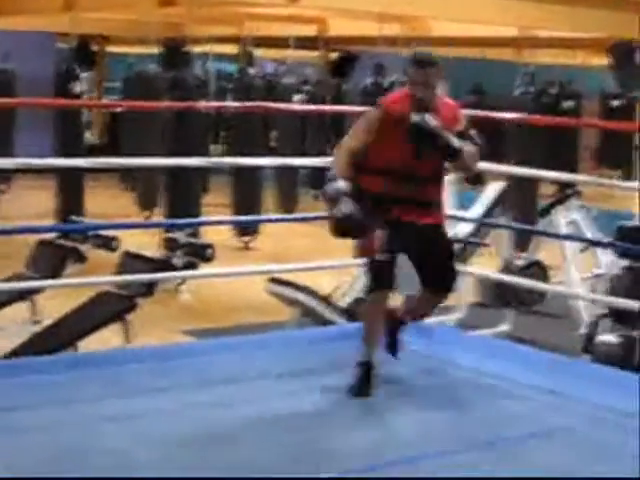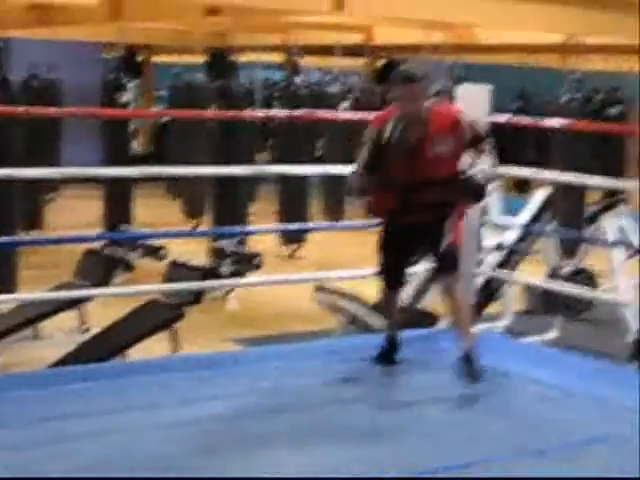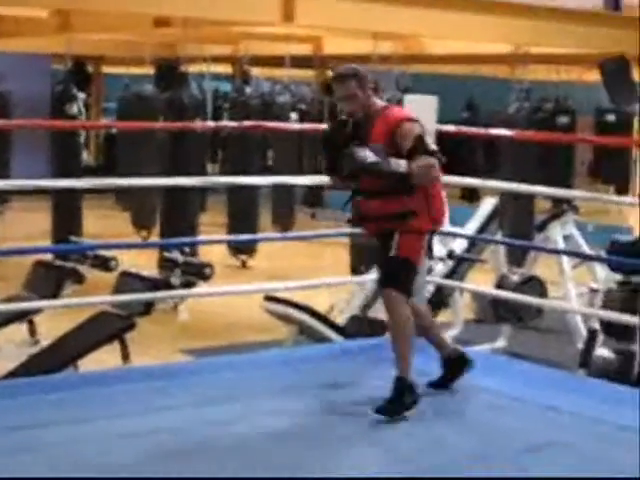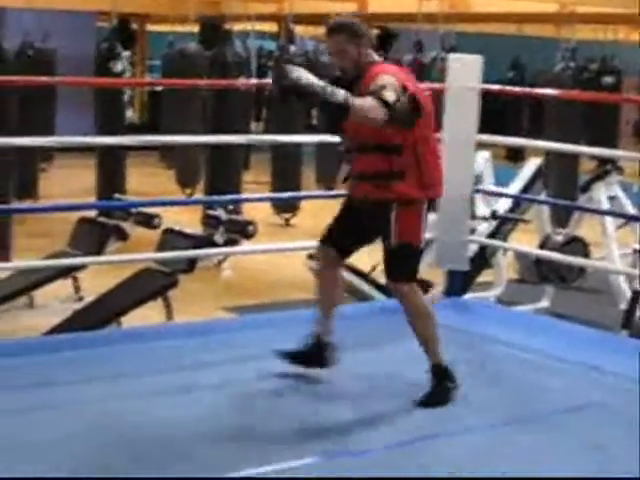
dt=0.5s
person 1, frame 1
left shoulder: (452, 113)
right shoulder: (386, 109)
left elbow: (472, 167)
right elbow: (346, 152)
left wrist: (443, 139)
right wrist: (340, 196)
left hip: (425, 212)
right hip: (381, 210)
left knee: (441, 286)
right knee: (381, 285)
left ankle: (396, 321)
right ankle: (366, 365)
person 1, frame 2
left shoulder: (451, 120)
right shoulder: (381, 125)
right elbow: (360, 181)
left wrist: (477, 178)
right wrist: (377, 153)
left hip: (440, 210)
right hip: (398, 213)
left knee: (449, 279)
right knee: (391, 283)
left ankle: (467, 354)
right ankle: (392, 340)
person 1, frame 3
left shoulder: (402, 125)
right shoulder: (353, 127)
left elbow: (433, 171)
right elbow: (339, 173)
left wrist: (383, 165)
right wrist: (336, 147)
left hip: (411, 221)
right hip: (386, 223)
left knee: (394, 293)
right knee: (402, 297)
left ankle: (405, 387)
right ankle: (452, 358)
person 1, frame 4
left shoulder: (386, 79)
right shoulder: (365, 80)
left elbow: (375, 114)
right elbow: (357, 126)
left wrist: (321, 90)
right wrist: (328, 94)
left hip: (403, 192)
right hip: (371, 189)
left knee: (402, 284)
right knee: (328, 255)
left ankle: (441, 373)
right ankle: (321, 344)
